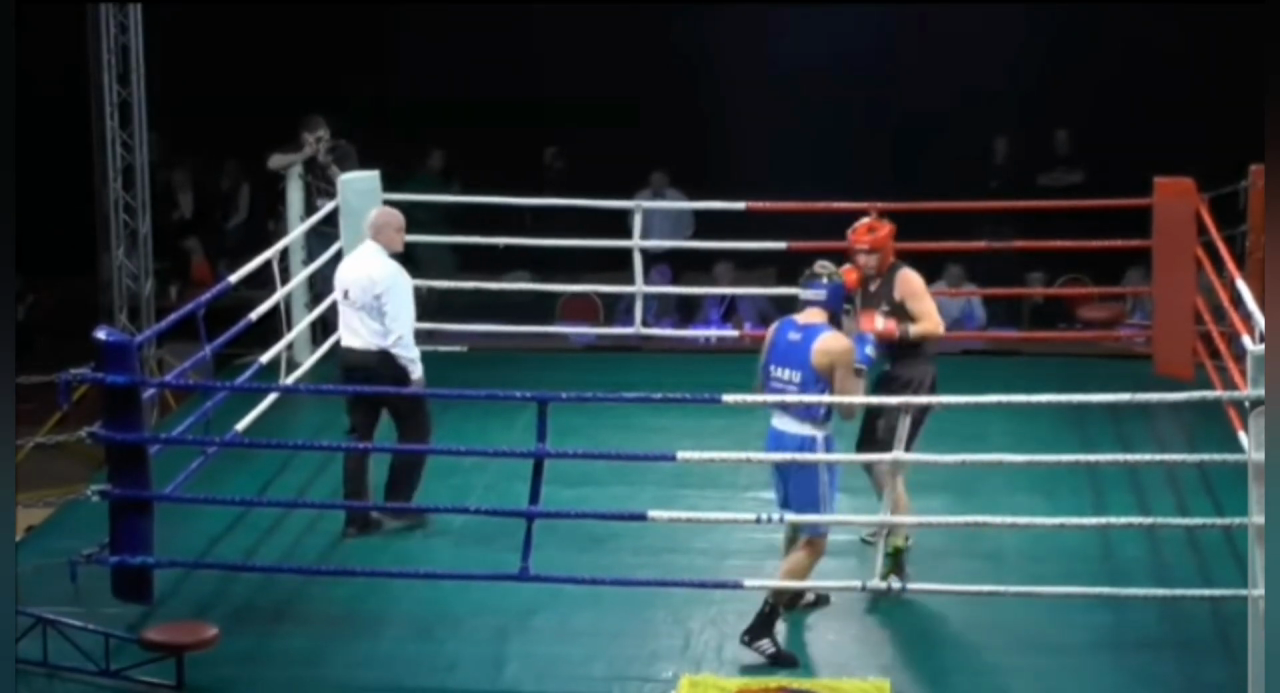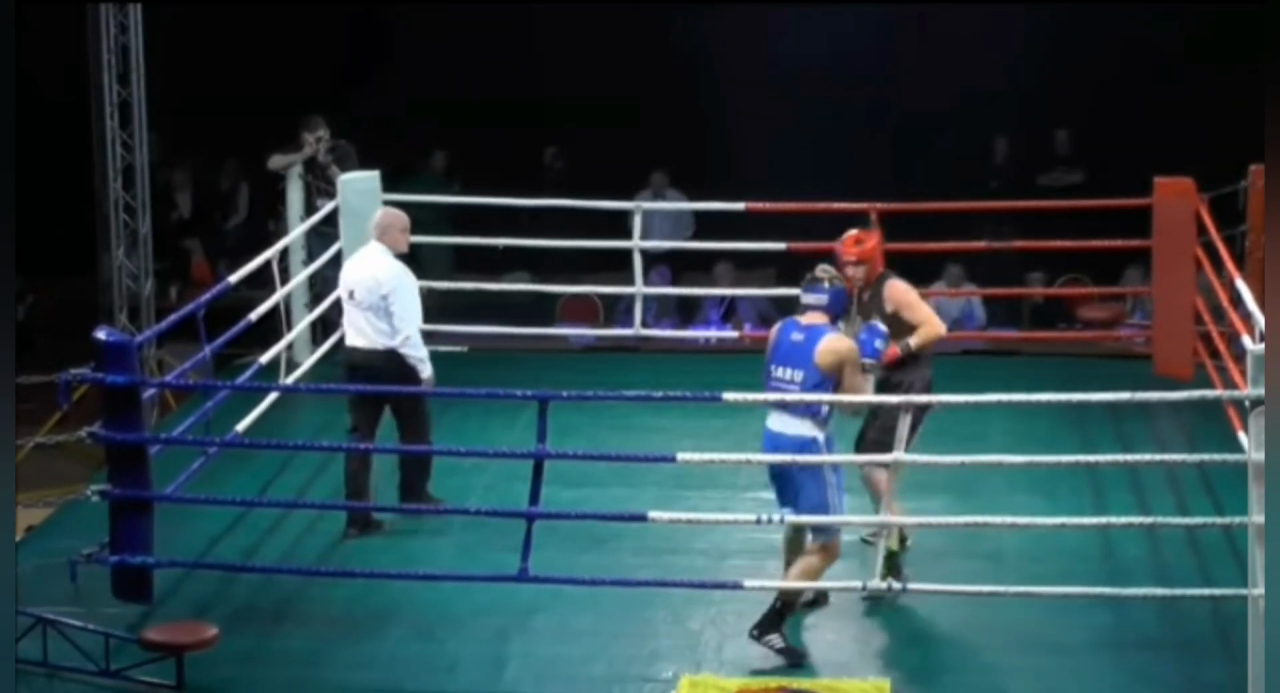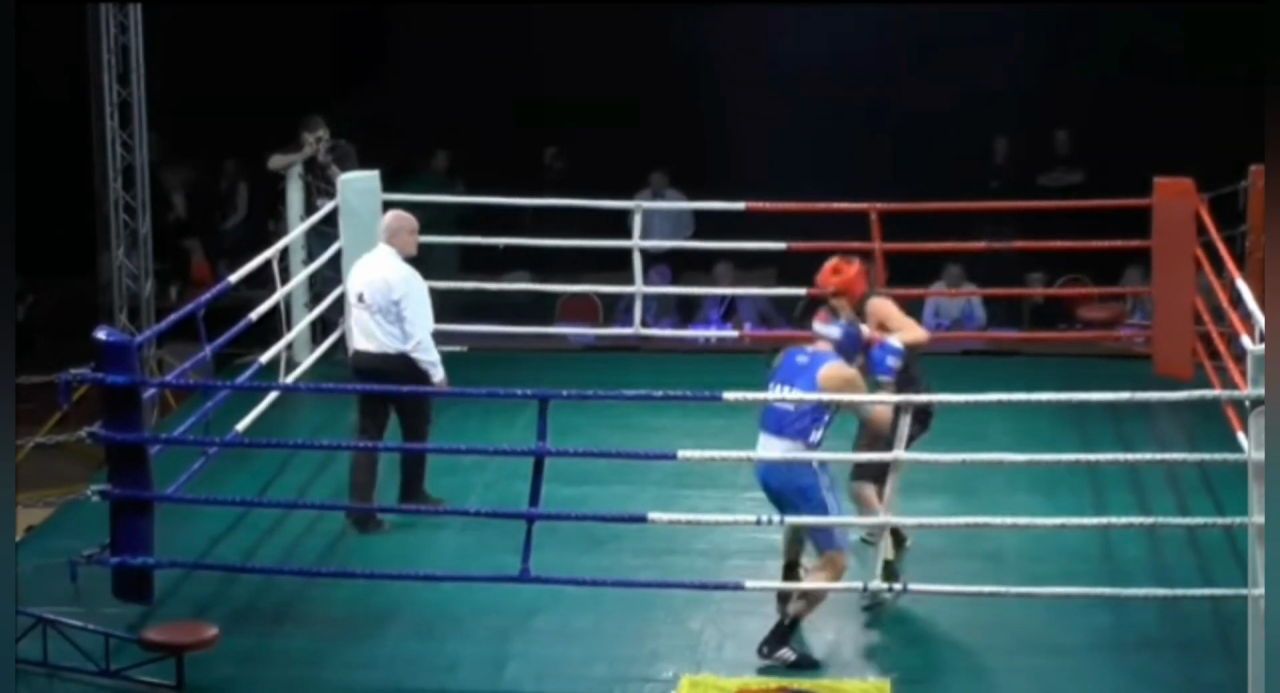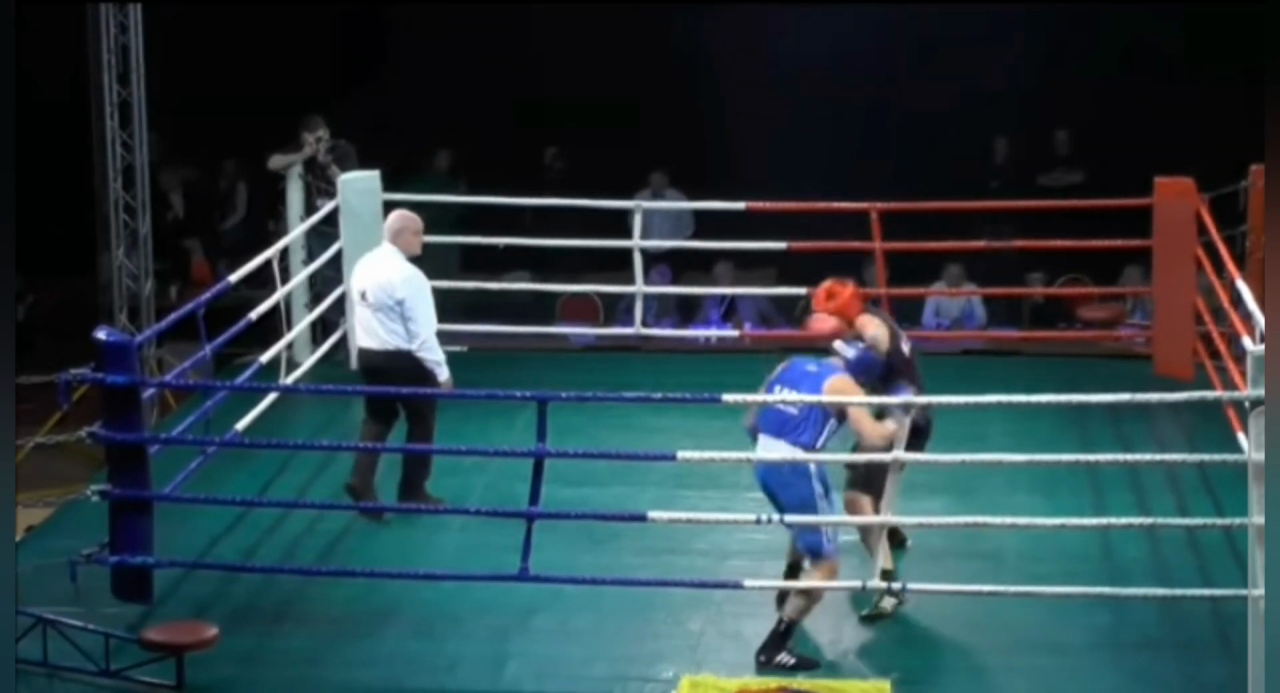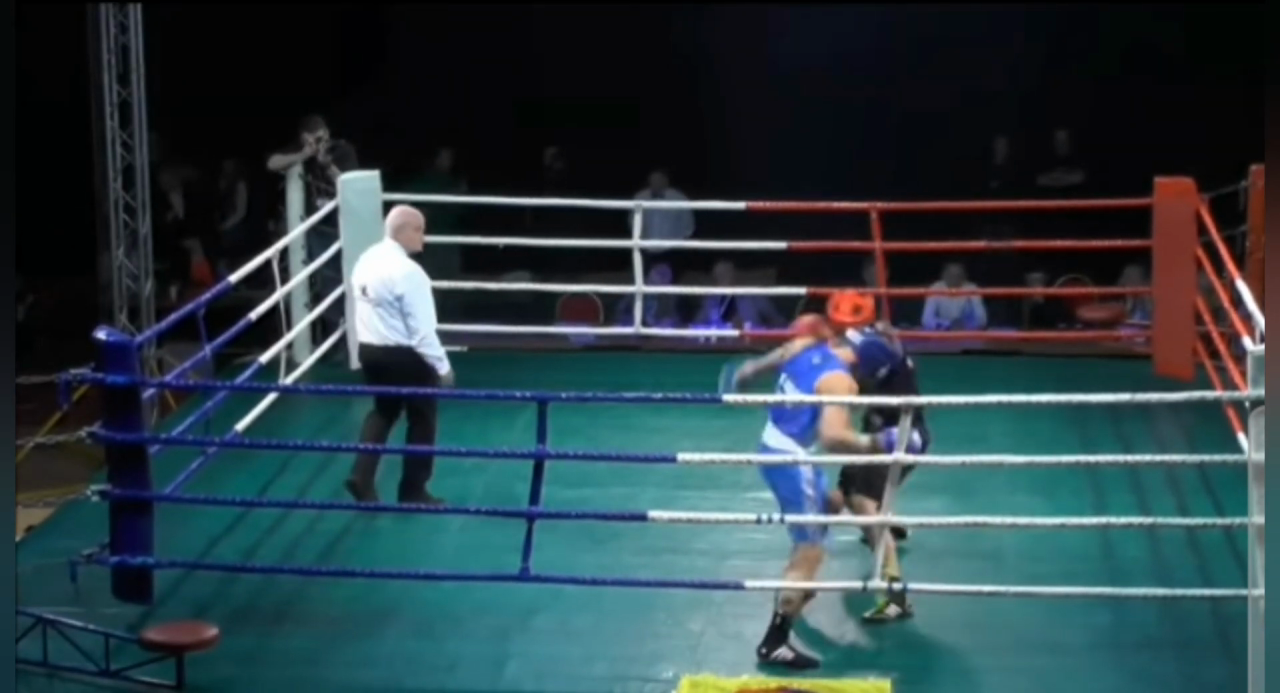
dt=0.1s
person 1, frame 1
left shoulder: (776, 330)
right shoulder: (838, 344)
left elbow: (762, 387)
right elbow: (848, 409)
right wrist: (861, 365)
left hip: (777, 434)
right hip: (808, 443)
left knee: (797, 525)
right knee: (811, 543)
left ankle: (795, 593)
right ankle: (760, 627)
person 1, frame 2
left shoulder: (781, 330)
right shoulder: (841, 345)
right elbow: (857, 400)
right wrist: (868, 359)
left hip: (773, 436)
right hip: (806, 445)
left knee: (798, 522)
right knee: (827, 546)
left ankle: (795, 592)
right ankle: (771, 623)
person 1, frame 3
left shoulder: (787, 357)
right shoulder: (842, 373)
right elbow: (881, 422)
right wrist: (885, 375)
left hip: (765, 461)
right hip: (797, 466)
left knee: (800, 517)
right knee: (834, 562)
left ankle: (789, 592)
right ankle: (777, 640)
person 1, frame 4
left shoulder: (791, 365)
right shoulder: (844, 385)
left elbow: (754, 419)
right elbow: (873, 437)
left wrist: (758, 433)
left hip: (767, 465)
right hip: (795, 474)
left knee: (809, 523)
right knee: (826, 569)
left ankle: (790, 591)
right ankle: (773, 648)
person 1, frame 5
left shoulder: (805, 347)
right shoulder: (840, 382)
left elbow: (771, 361)
right elbow: (833, 438)
left wrist: (747, 371)
right wrist: (883, 441)
left hip: (773, 449)
right hip: (791, 460)
left knee: (827, 508)
right knee: (811, 554)
left ankle: (796, 588)
right ankle: (774, 643)
person 2, frame 1
left shoulder: (905, 279)
right shoulder: (866, 283)
left elbow: (936, 327)
right elbow: (858, 335)
left wrist: (896, 330)
right wrist: (850, 300)
left hip: (914, 376)
right hip: (890, 374)
left knee: (887, 464)
right knee: (871, 455)
left ankle: (897, 557)
right ankle: (893, 527)
person 2, frame 2
left shoulder: (893, 289)
right shoulder: (862, 293)
left elbow: (937, 329)
right elbow: (859, 339)
left wrist: (899, 347)
left hip: (908, 388)
right hip: (892, 383)
left knee: (873, 468)
right knee: (869, 456)
left ankle: (893, 561)
right ankle: (893, 528)
person 2, frame 3
left shoulder: (877, 307)
right shoulder: (856, 314)
left elbow: (919, 336)
left wrist: (875, 337)
left hip: (907, 402)
left knee: (862, 485)
right knee: (869, 474)
left ankle: (888, 568)
right ankle: (892, 534)
person 2, frame 4
left shoulder: (866, 324)
right shoulder: (857, 326)
left elbow: (875, 352)
left wrist: (834, 342)
left hip: (905, 421)
right hip: (897, 418)
left knee: (857, 499)
right knee: (861, 482)
left ankle: (889, 587)
right ankle: (892, 534)
person 2, frame 5
left shoulder: (881, 340)
right shoulder: (861, 342)
left hip: (901, 431)
right hip: (878, 427)
left knee: (864, 501)
right knee: (850, 493)
left ankle: (896, 595)
right ankle: (890, 529)
person 3, frame 1
left shoulder: (347, 265)
right shoulder: (390, 272)
right elbow: (399, 328)
right wrist: (415, 370)
left hip: (351, 356)
right hip: (383, 360)
left knee: (359, 435)
right knee: (415, 428)
left ankle: (357, 516)
right ankle: (398, 504)
person 3, frame 2
left shoulder: (351, 265)
right shoulder: (395, 273)
right elbow: (407, 328)
right wrist: (425, 368)
left hip: (356, 356)
right hip: (390, 359)
left knee: (361, 433)
right knee: (415, 429)
left ankle: (358, 516)
right ankle: (414, 496)
person 3, frame 3
left shoulder: (359, 268)
right shoulder: (405, 277)
left elbow: (353, 318)
right elbow: (418, 332)
right wrist: (436, 373)
left hip: (363, 358)
right hip: (399, 362)
left knee: (369, 432)
right knee: (415, 430)
left ankle: (361, 509)
right ankle: (412, 496)
person 3, frame 4
left shoulder: (363, 266)
right shoulder: (408, 276)
left elbow: (362, 314)
right elbow: (423, 332)
right wrist: (441, 371)
left hip: (368, 355)
right hip: (402, 359)
left knee: (377, 421)
right knee: (420, 422)
left ankle: (362, 485)
right ankle: (412, 492)
person 3, frame 5
left shoulder: (365, 261)
right shoulder: (408, 272)
right elbow: (422, 327)
right wrist: (442, 366)
left hip: (370, 350)
right hip: (404, 355)
left knee: (382, 412)
right knee: (421, 421)
left ankle: (362, 478)
right ankle: (412, 492)
person 4, frame 1
left shoulder: (343, 150)
right shoulder: (299, 150)
right elbow: (272, 163)
left wrist: (329, 165)
right wrist: (304, 155)
right hip: (316, 227)
right knee: (323, 284)
right ankle: (330, 336)
person 4, frame 2
left shoulder: (342, 151)
right shoulder: (299, 151)
right elbow: (272, 164)
left wrist: (328, 166)
right wrist: (303, 156)
right hip: (317, 228)
right knee: (325, 284)
right ankle: (331, 337)
person 4, frame 3
left shoulder: (343, 150)
right shoulder: (299, 150)
right elbow: (272, 164)
left wrist: (329, 166)
right wrist: (303, 156)
right hip: (316, 227)
right knee: (325, 284)
person 4, frame 4
left shoulder: (344, 150)
right shoulder: (300, 150)
right elbow: (272, 163)
left wrist: (329, 165)
right wrist: (303, 155)
right hip: (317, 227)
right knee: (326, 284)
person 4, frame 5
left shoulder: (343, 150)
right shoulder: (300, 150)
right elbow: (272, 163)
left wrist: (328, 165)
right wrist: (303, 156)
right hip: (317, 227)
right knee: (326, 284)
